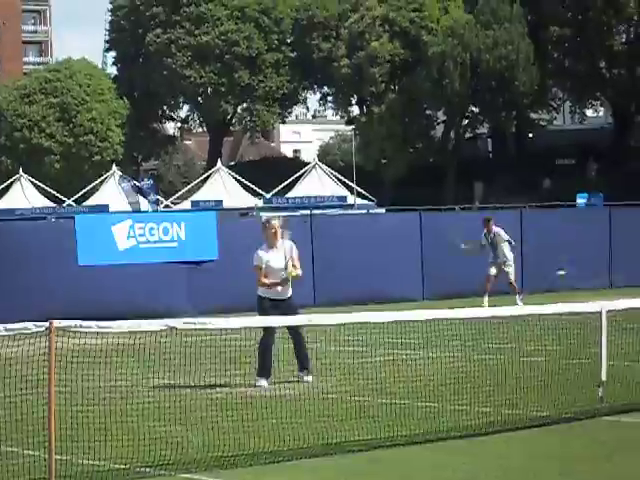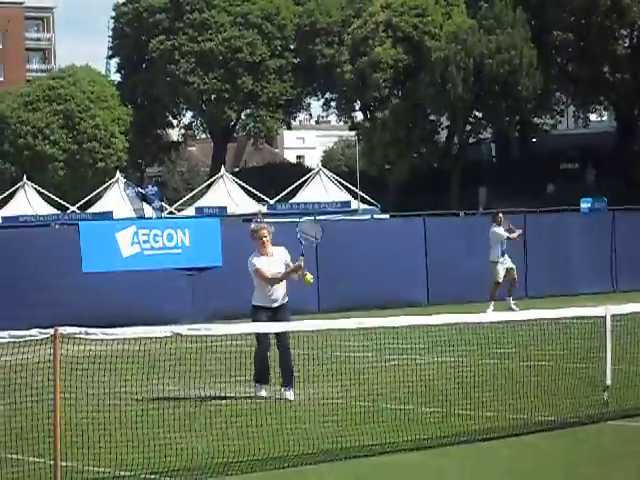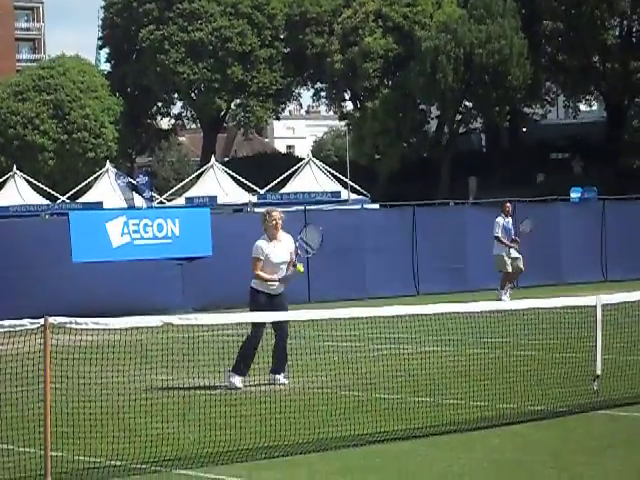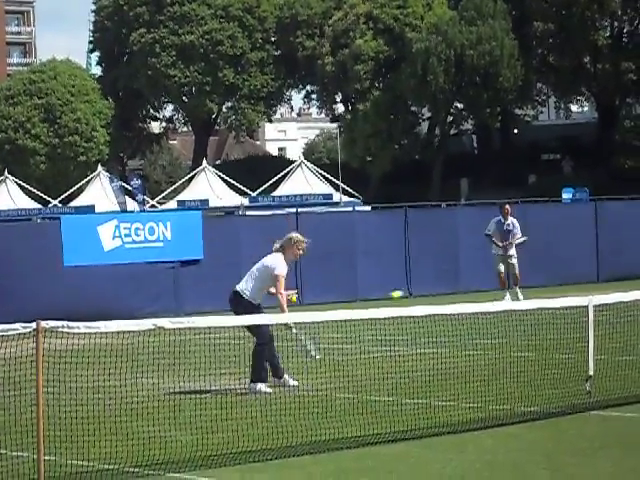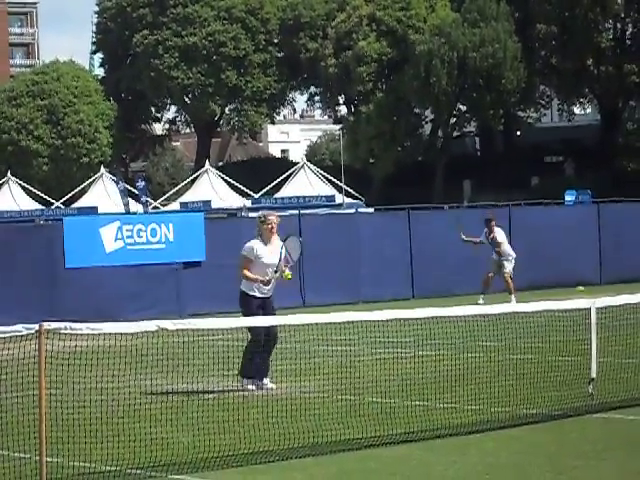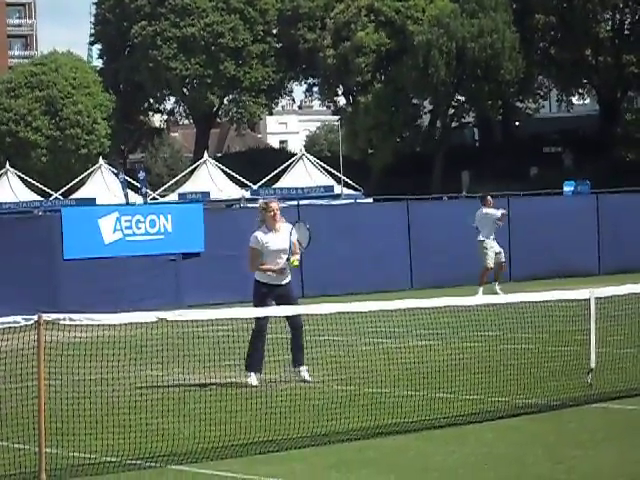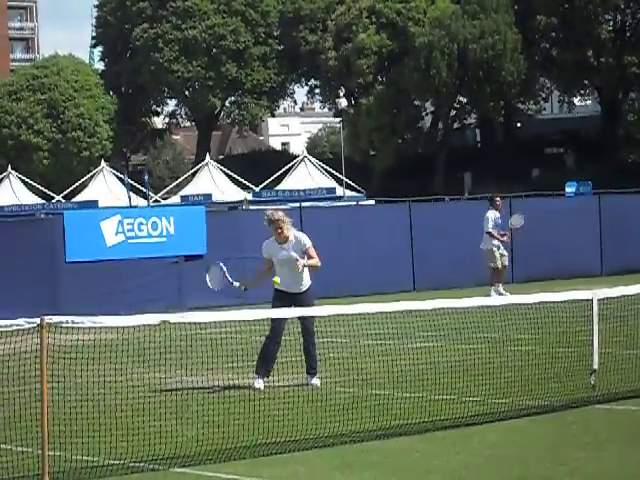
dt=0.7s
person 1, frame 1
left shoulder: (289, 246)
right shoulder: (261, 254)
left elbow: (297, 271)
right elbow: (260, 281)
left wrist: (294, 273)
right wrist: (278, 283)
left hip: (286, 298)
right hip: (267, 300)
left knee: (297, 334)
right knee: (269, 333)
left ankle: (304, 371)
right ankle: (262, 376)
person 1, frame 2
left shoulder: (282, 251)
right shoulder: (254, 261)
left elbow: (292, 274)
right elbow: (270, 280)
left wrist: (300, 271)
right wrist: (291, 271)
left hip: (281, 306)
right hip: (261, 308)
left knee: (284, 344)
right knee: (263, 345)
left ankle: (287, 387)
right ankle: (260, 383)
person 1, frame 3
left shoulder: (288, 239)
right shoulder: (261, 245)
left elbow: (290, 263)
right elbow: (256, 274)
left wrist: (294, 266)
right wrist: (277, 279)
left hip: (278, 294)
right hip: (260, 293)
left knee: (282, 334)
right knee: (256, 334)
left ankle: (277, 373)
right ankle: (237, 373)
person 1, frame 4
left shoulder: (279, 260)
right shoulder: (279, 263)
right elbow: (279, 292)
left wrist: (284, 294)
right wrist: (285, 312)
left hip: (251, 301)
right hip: (242, 300)
left knee: (267, 337)
right knee: (263, 337)
left ankle: (280, 376)
right ankle: (256, 382)
person 1, frame 5
left shoulder: (280, 245)
right shoulder: (252, 246)
right elbow: (242, 271)
left wrist: (283, 273)
right wrist: (259, 280)
left hip: (267, 298)
right hip: (250, 297)
left knee: (272, 336)
right knee: (257, 336)
left ankle: (261, 377)
right ankle: (247, 378)
person 1, frame 6
left shoulder: (289, 229)
right shoulder: (257, 236)
left elbow: (296, 254)
right elbow: (253, 265)
left wrist: (294, 258)
right wrist: (273, 269)
left hip: (284, 285)
right hip: (263, 285)
left knee: (297, 324)
right knee: (261, 327)
left ankle: (299, 366)
right ankle: (252, 371)
person 1, frame 7
left shoulder: (300, 238)
right shoulder: (268, 246)
left elbow: (317, 262)
right elbow: (269, 269)
left wrist: (304, 262)
right wrist: (253, 282)
left hip: (303, 291)
right hip: (282, 293)
left knee: (308, 331)
right knee: (275, 332)
left ankle: (312, 374)
right ankle: (260, 375)
